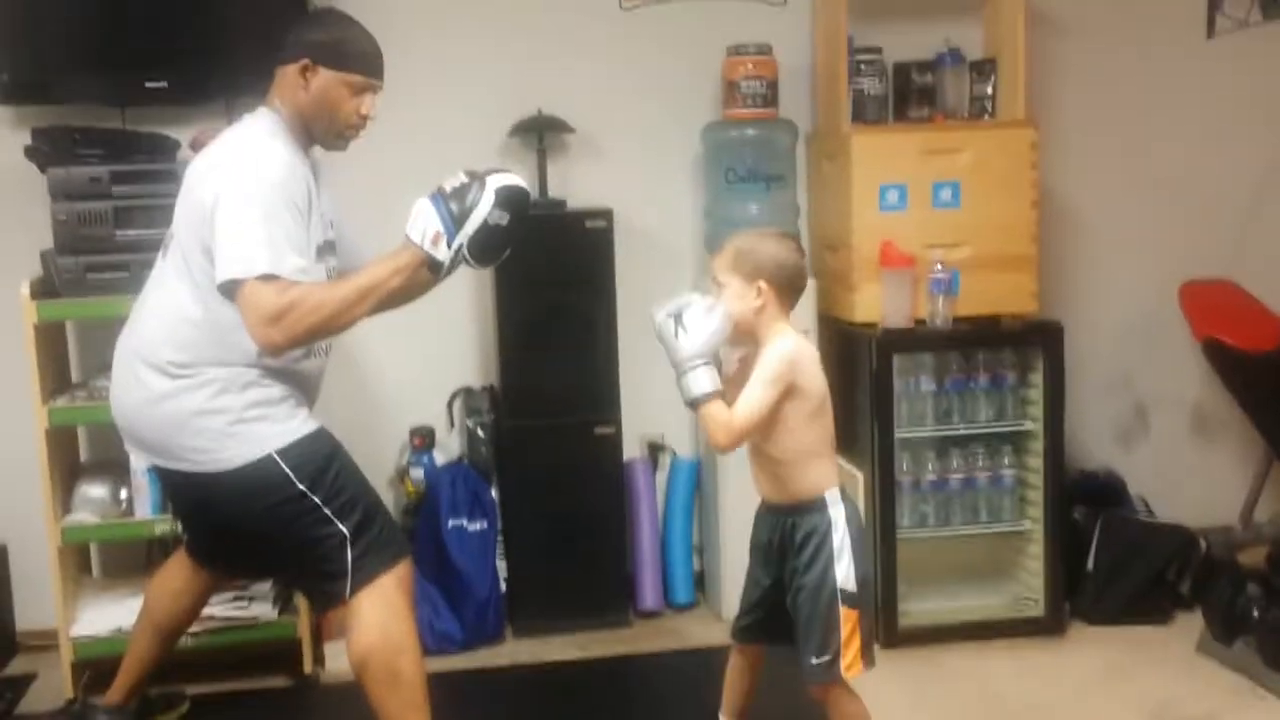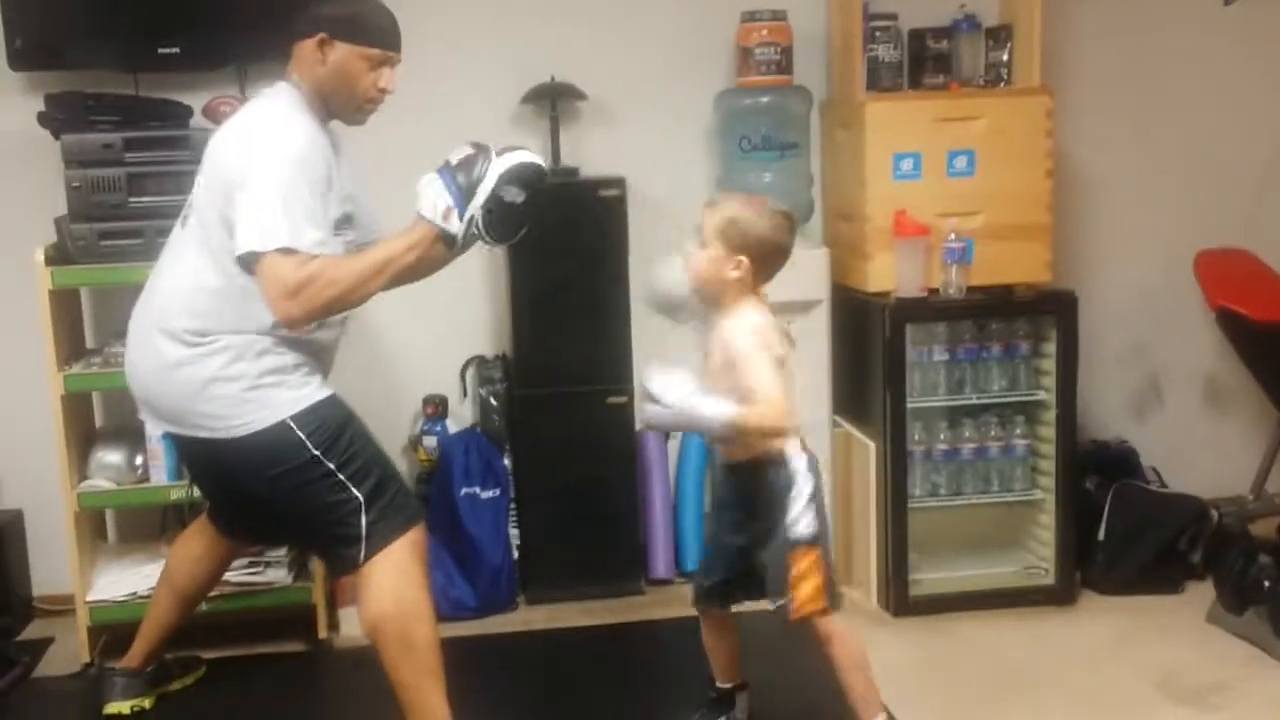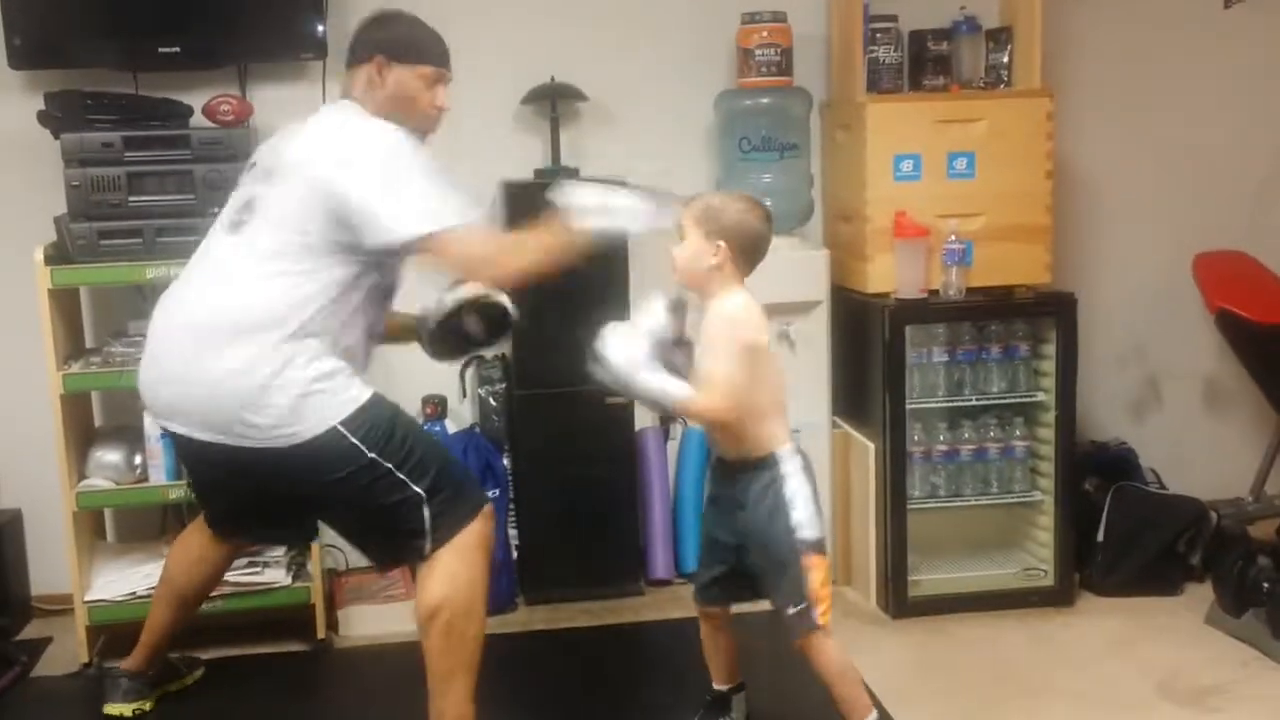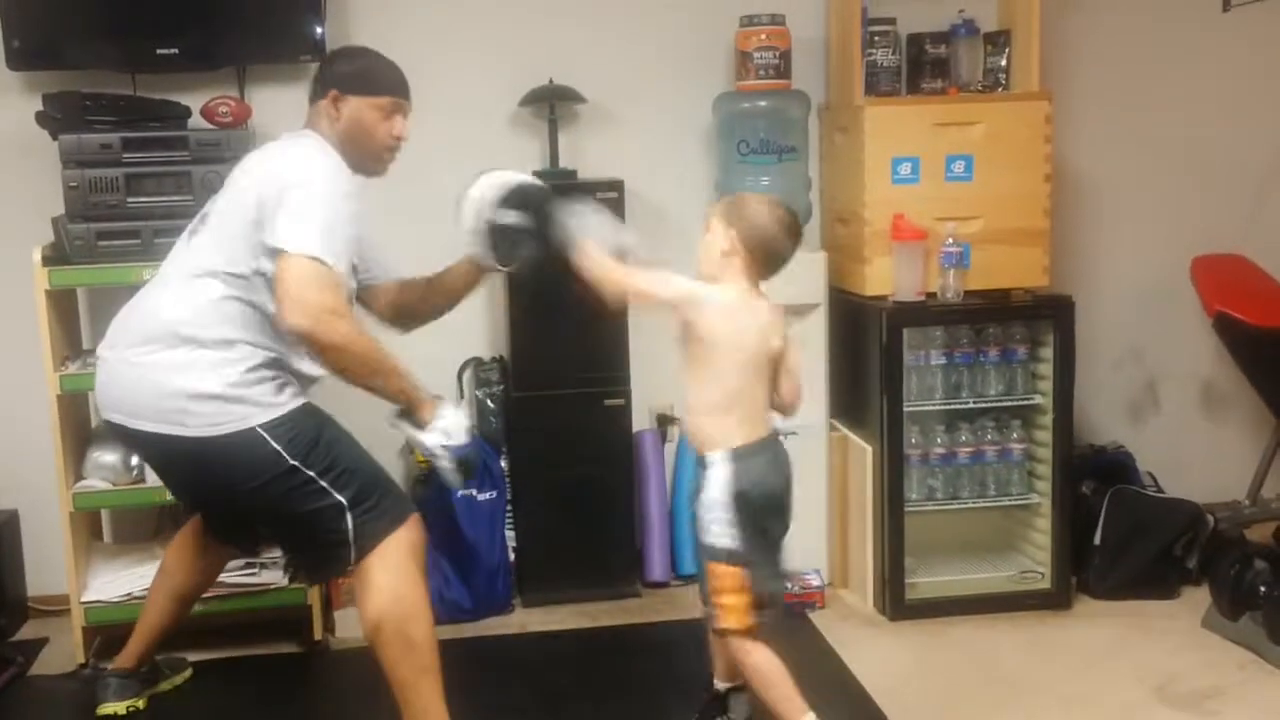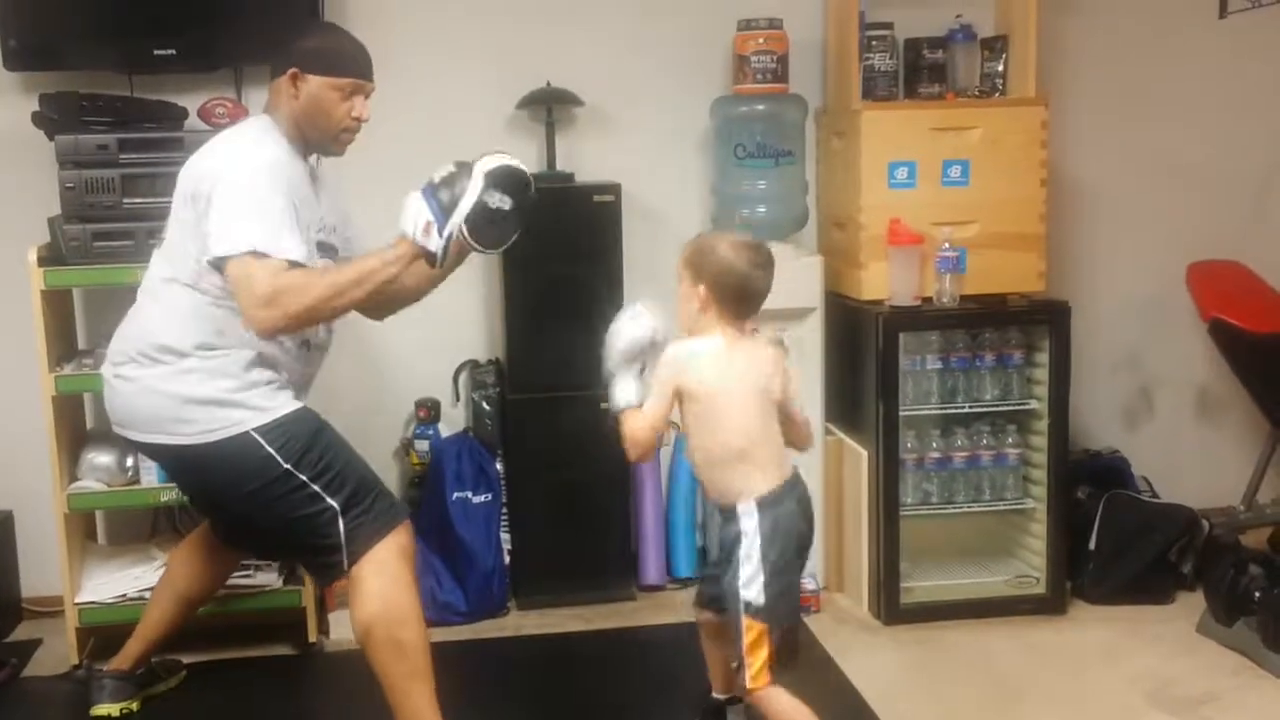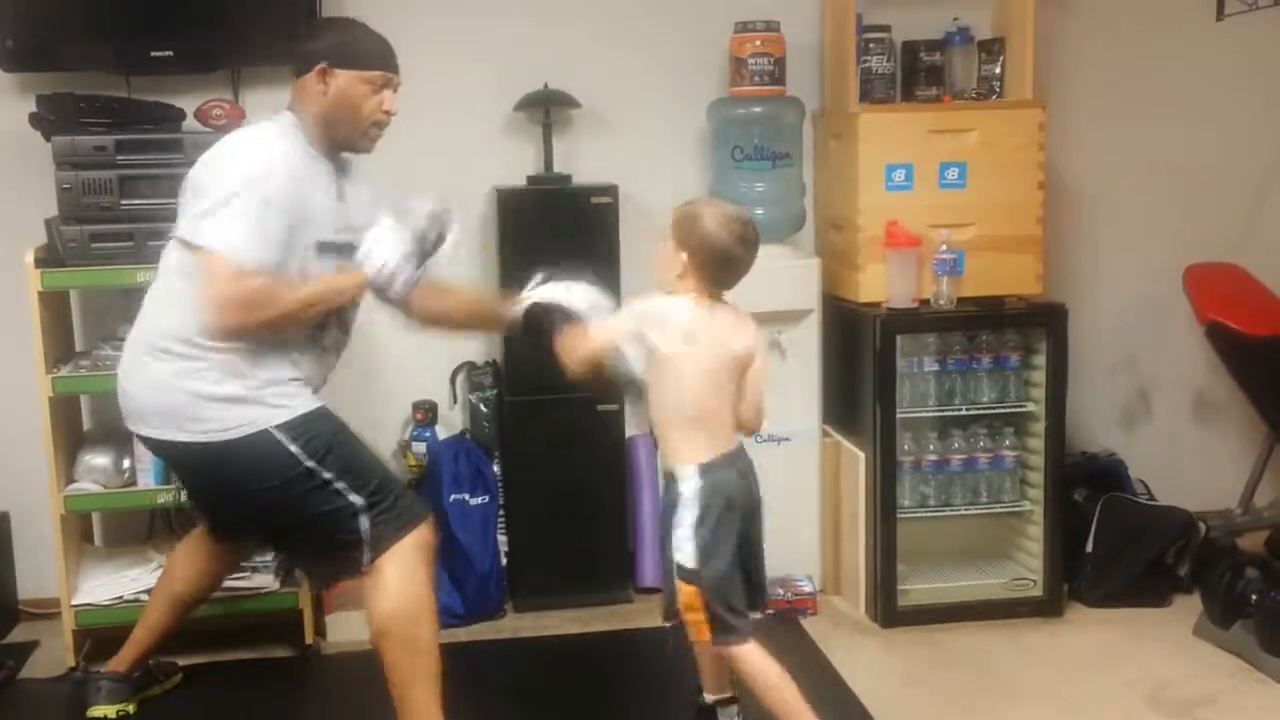
dt=0.5s
person 1, frame 1
left shoulder: (279, 160)
right shoulder: (262, 162)
left elbow: (347, 290)
right elbow: (274, 322)
left wrist: (442, 250)
right wrist: (419, 252)
left hip: (172, 403)
right hip: (218, 413)
left knee: (215, 554)
right knee: (380, 572)
person 1, frame 2
left shoulder: (295, 132)
right shoulder: (283, 140)
left elbow: (354, 259)
right elbow: (306, 290)
left wrist: (454, 221)
right wrist: (433, 226)
left hip: (187, 366)
right hip: (232, 377)
left knee: (236, 518)
right knee: (393, 538)
person 1, frame 3
left shoulder: (309, 143)
right shoulder: (370, 147)
right elbow: (494, 266)
left wrist: (419, 328)
right wrist: (588, 221)
left hip: (182, 373)
right hip: (264, 388)
left knee: (230, 521)
right knee: (461, 527)
person 1, frame 4
left shoulder: (305, 180)
right shoulder: (313, 174)
left elbow: (395, 305)
right elbow: (312, 317)
left wrist: (482, 263)
right wrist: (426, 404)
left hip: (137, 382)
right hip: (206, 394)
left knee: (230, 516)
right knee: (391, 538)
person 1, frame 5
left shoulder: (295, 174)
right shoulder: (252, 161)
left elbow: (372, 297)
right elbow: (271, 307)
left wrist: (459, 241)
right wrist: (408, 246)
left hip: (168, 392)
right hip: (203, 398)
left knee: (237, 525)
right knee: (381, 543)
person 1, frame 6
left shoulder: (332, 178)
right shoulder: (267, 165)
left elbow: (407, 291)
right elbow: (232, 309)
left wrist: (518, 312)
right wrist: (360, 276)
left hip: (162, 392)
right hip: (218, 397)
left knee: (233, 527)
right knee: (402, 542)
person 2, frame 1
left shoulder: (786, 353)
right shoulder: (759, 352)
left elbow: (725, 434)
right elbow: (728, 413)
left wrist: (695, 363)
right wrist: (694, 354)
left hip: (817, 526)
right hip: (775, 520)
left knee: (825, 677)
right knee: (747, 640)
person 2, frame 2
left shoulder: (745, 331)
right shoulder: (732, 313)
left elbow: (774, 420)
left wrist: (694, 410)
left hip: (779, 478)
right hip: (738, 477)
left knee: (817, 614)
right knee: (710, 602)
person 2, frame 3
left shoulder: (731, 313)
right shoulder: (726, 310)
left elbow: (719, 411)
left wrist: (643, 378)
right wrist: (659, 362)
left hip: (775, 480)
right hip: (730, 477)
left knee: (807, 625)
right knee: (710, 604)
person 2, frame 4
left shoulder: (698, 297)
right shoulder: (771, 316)
left elbow: (611, 280)
right elbow: (787, 400)
left wrist: (584, 235)
left hip: (729, 475)
right hip: (764, 459)
left knee: (736, 628)
right knee: (721, 602)
person 2, frame 5
left shoulder: (680, 358)
right shoulder: (770, 354)
left elbow: (637, 444)
right elbow: (802, 437)
left wrist: (624, 376)
left hip: (757, 522)
right hip: (784, 503)
left knee: (756, 678)
right knee: (713, 616)
person 2, frame 6
left shoulder: (654, 313)
right shoulder: (742, 327)
left elbow: (573, 355)
right elbow: (750, 418)
left hip: (696, 489)
right hip: (730, 474)
left knee: (726, 640)
right knee: (695, 618)
